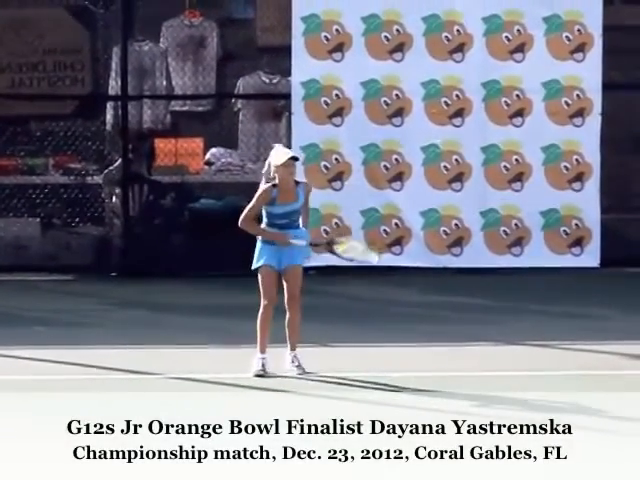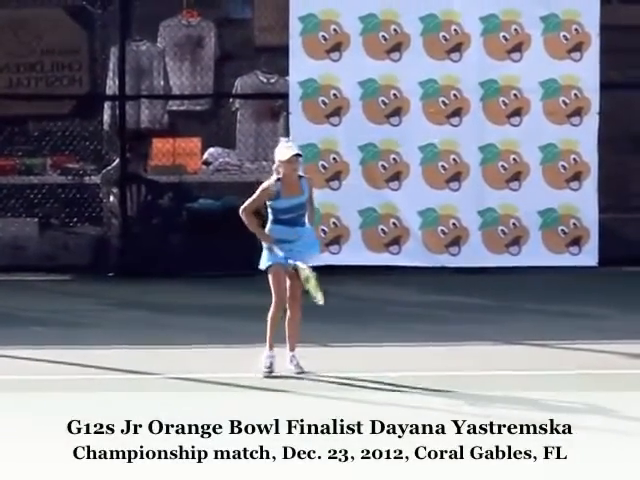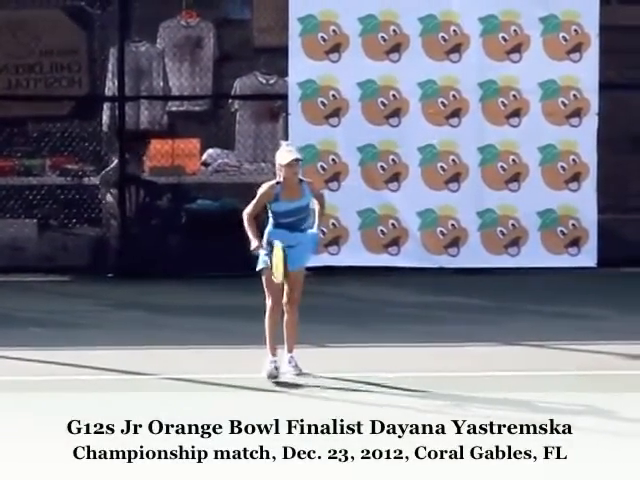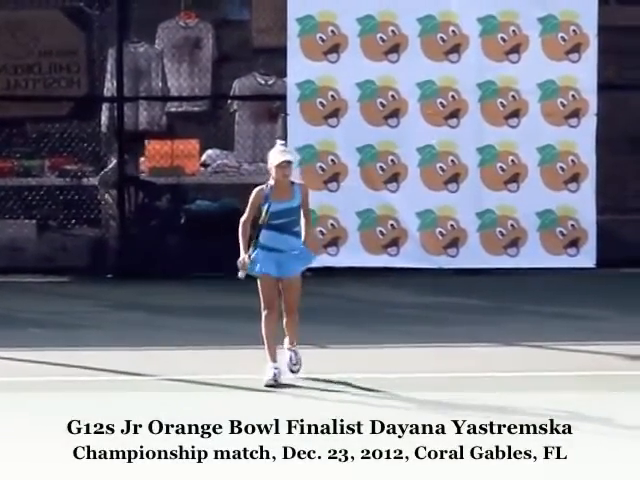
dt=0.3s
person 1, frame 1
left shoulder: (303, 188)
right shoulder: (267, 192)
right elbow: (244, 221)
left wrist: (303, 231)
right wrist: (273, 235)
left hip: (293, 248)
right hip: (270, 247)
left knee: (293, 302)
right knee: (268, 302)
left ankle: (292, 355)
right ankle: (261, 357)
person 1, frame 2
left shoulder: (306, 183)
right shoulder: (271, 187)
right elbow: (245, 211)
left wrist: (309, 227)
right wrist: (263, 236)
left hip: (299, 245)
right hip: (277, 247)
left knee: (295, 301)
right knee: (279, 301)
left ankle: (292, 354)
right ankle: (269, 353)
person 1, frame 3
left shoulder: (307, 186)
right shoulder: (270, 189)
left elbow: (320, 201)
right elbow: (248, 215)
left wrist: (317, 228)
right wrist: (255, 240)
left hip: (298, 249)
left knee: (292, 304)
right knee: (273, 305)
left ankle: (290, 356)
right ankle: (272, 359)
person 1, frame 4
left shoulder: (301, 189)
right shoulder: (261, 192)
right elbow: (245, 221)
left wrist: (305, 242)
right wrist: (244, 252)
left hip: (291, 254)
right hip: (266, 254)
left knee: (290, 310)
right knee: (269, 310)
left ankle: (291, 346)
right ankle: (273, 366)
